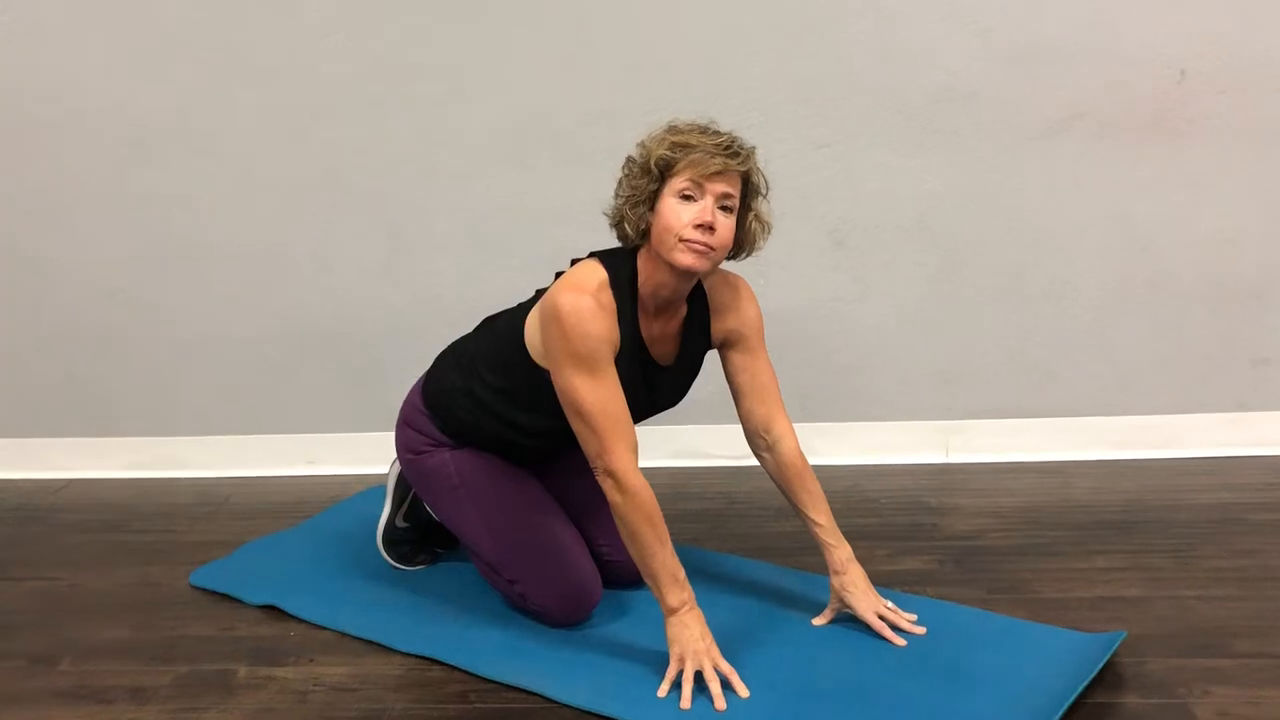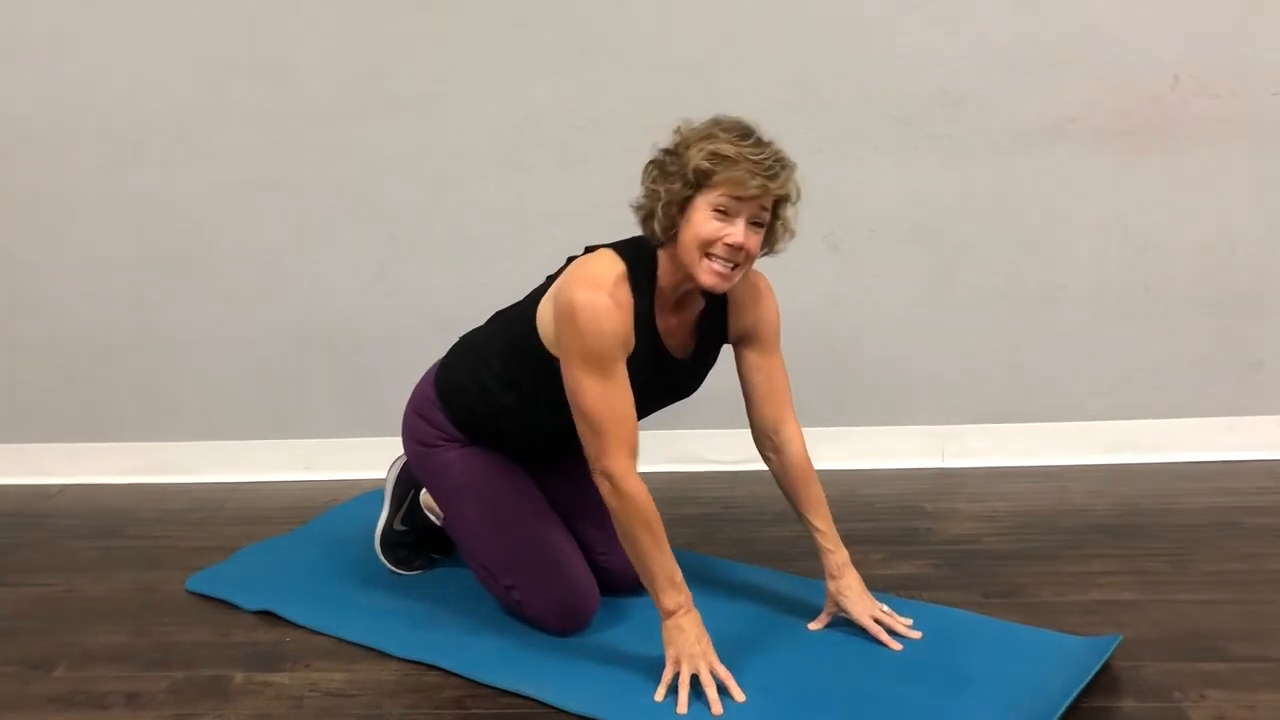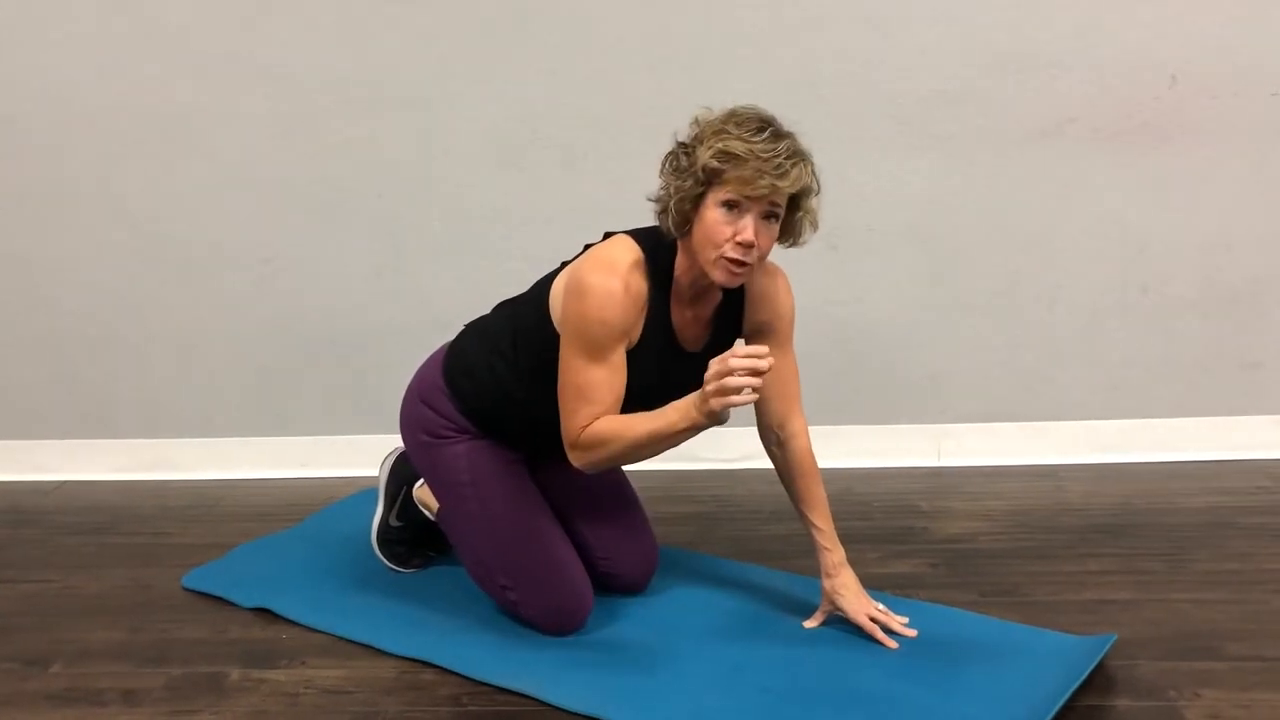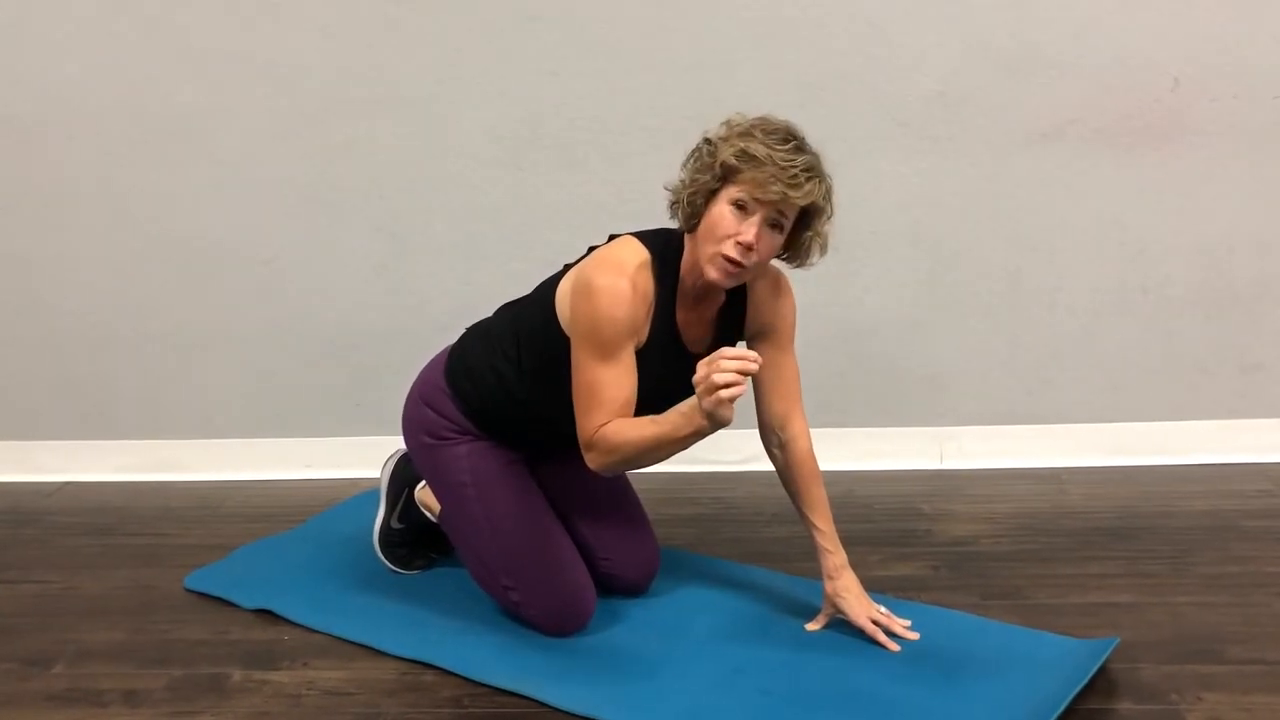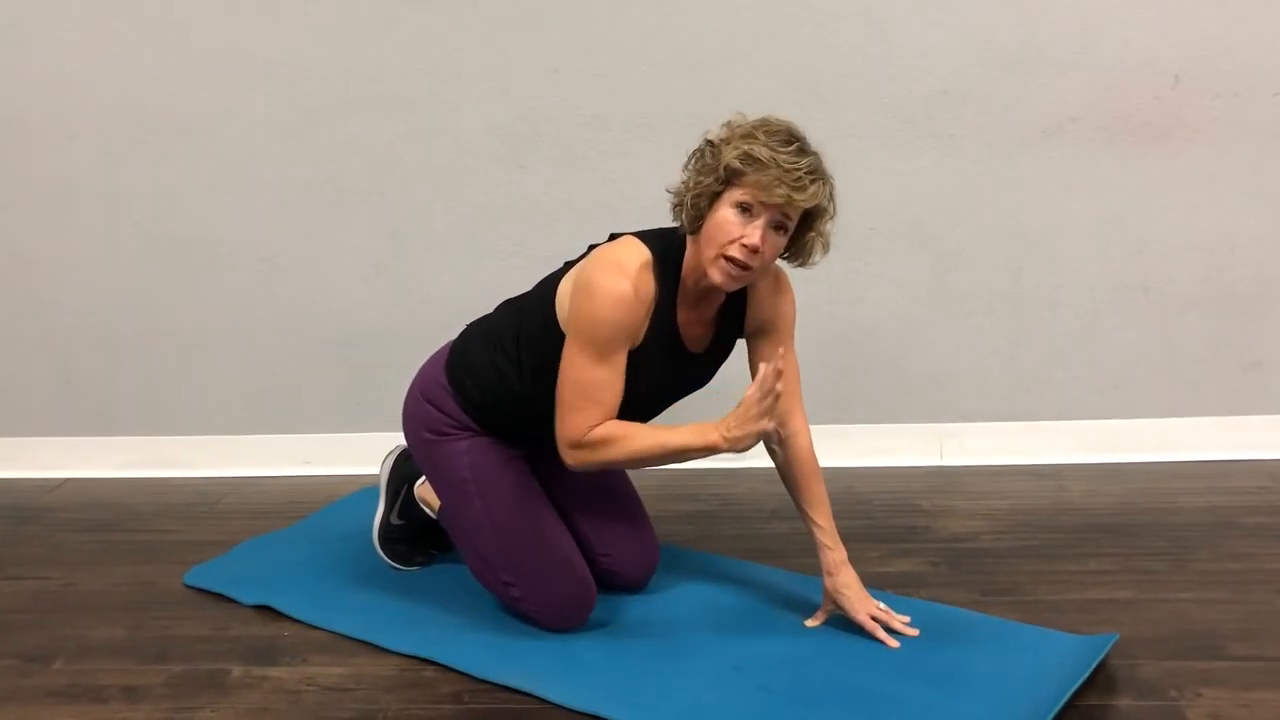
dt=1s
person 1, frame 1
left shoulder: (729, 302)
right shoulder: (582, 303)
left elbow: (772, 436)
right elbow: (617, 470)
left wrist: (843, 564)
right wrist: (681, 611)
left hip: (545, 437)
right hip: (452, 431)
left knee: (627, 566)
right knee: (568, 596)
left ankle: (497, 507)
right ankle: (430, 503)
person 1, frame 2
left shoulder: (748, 299)
right shoulder: (599, 298)
left elbow: (780, 438)
right elbow: (616, 474)
left wrist: (839, 569)
right wrist: (678, 617)
left hip: (547, 434)
right hip: (459, 427)
left knee: (629, 571)
right knee: (564, 606)
left ankle: (494, 515)
right ankle: (428, 507)
person 1, frame 3
left shoulder: (765, 291)
right shoulder: (612, 282)
left elbow: (785, 431)
right elbow: (585, 445)
left wrist: (834, 566)
right wrist: (700, 408)
left hip: (548, 423)
right hip: (461, 413)
left knee: (631, 572)
right knee: (558, 608)
left ankle: (493, 503)
right ankle: (421, 499)
person 1, frame 4
left shoulder: (766, 294)
right shoulder: (619, 282)
left elbow: (786, 432)
right elbow: (601, 449)
left wrist: (836, 568)
right wrist: (702, 415)
left hip: (552, 425)
right hip: (464, 413)
left knee: (633, 573)
right knee: (561, 607)
left ankle: (499, 503)
right ankle: (424, 498)
person 1, frame 5
left shoulder: (767, 292)
right shoulder: (621, 282)
left elbow: (787, 431)
right elbow: (582, 445)
left wrist: (835, 562)
right wrist: (726, 433)
left hip: (549, 422)
right hip: (464, 409)
left knee: (631, 570)
right knee: (562, 604)
left ankle: (491, 498)
right ankle: (423, 494)
